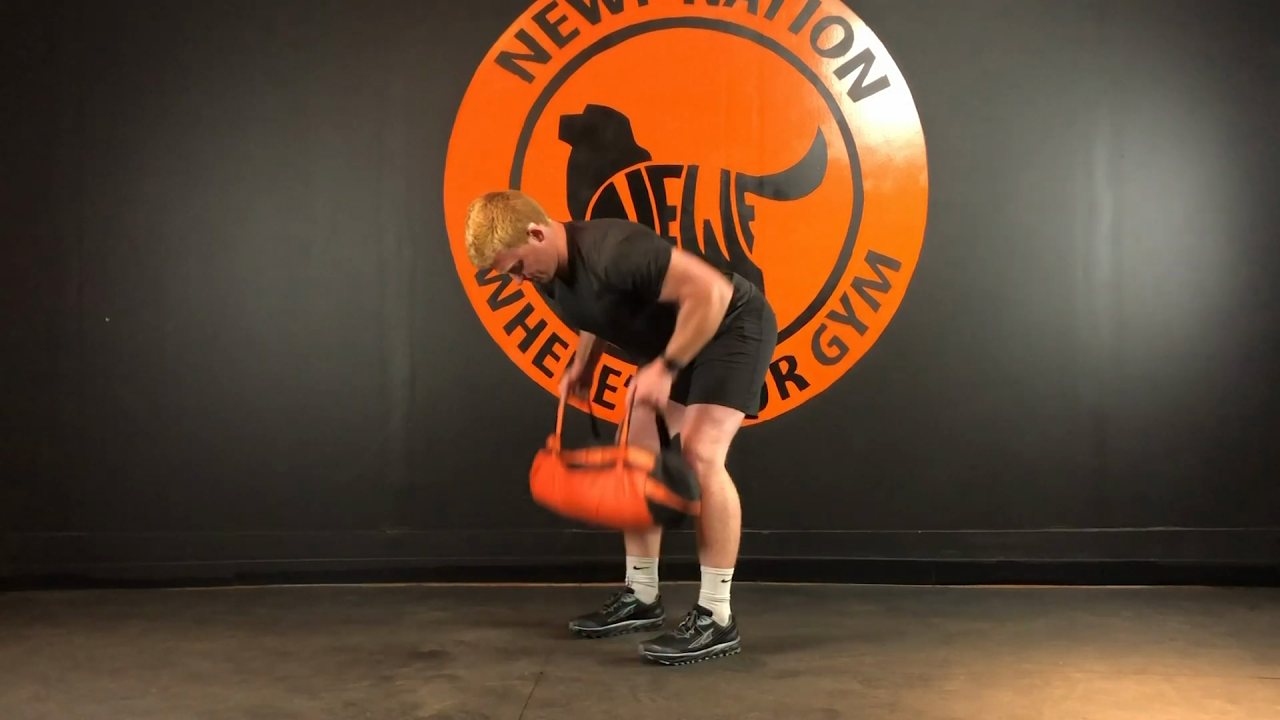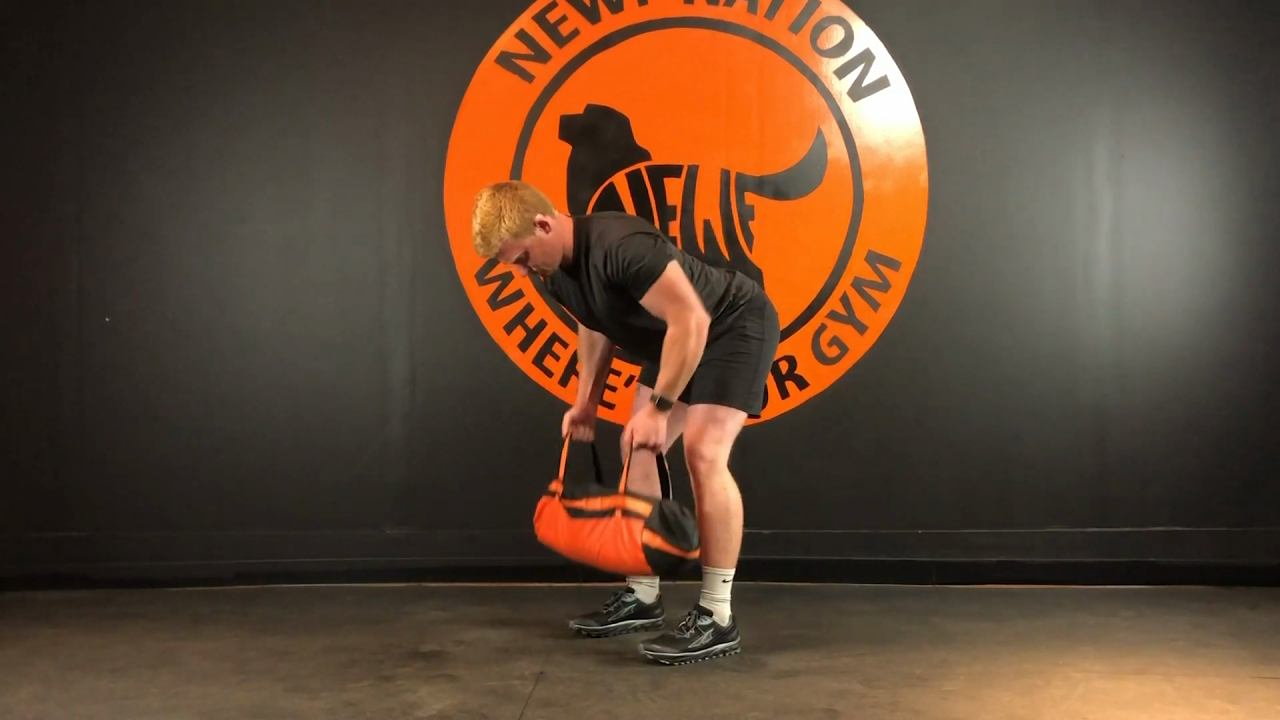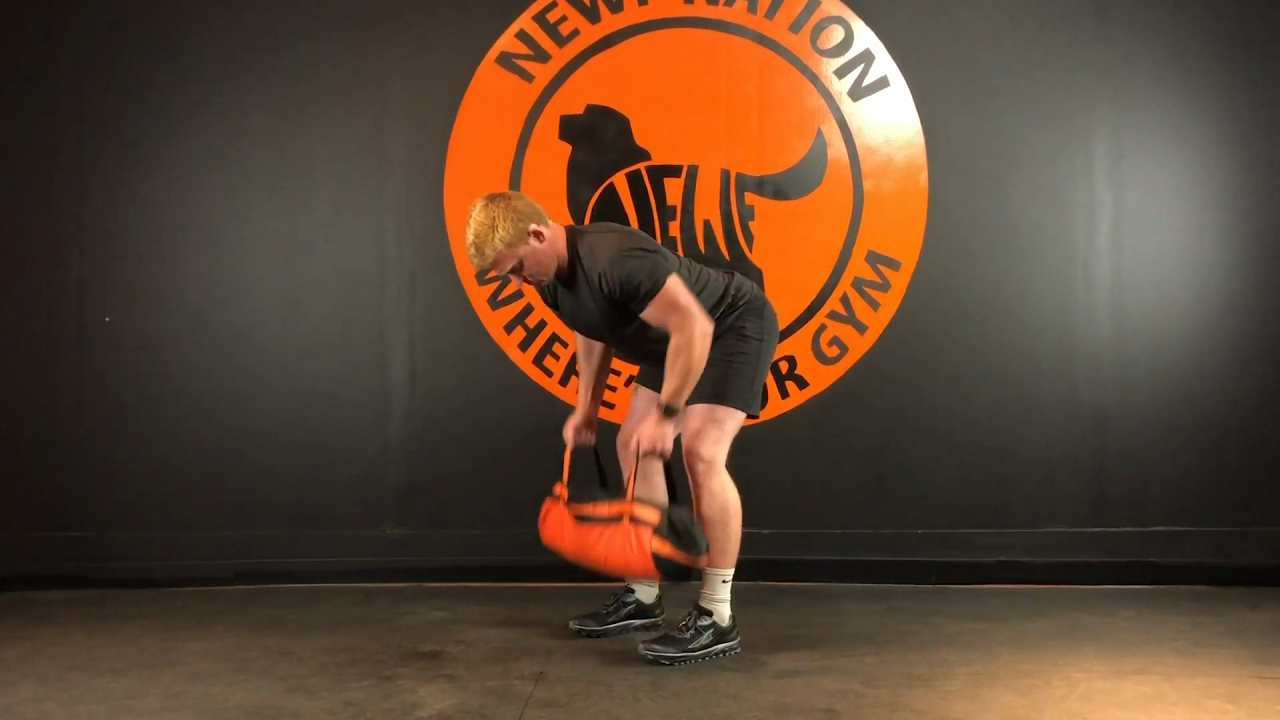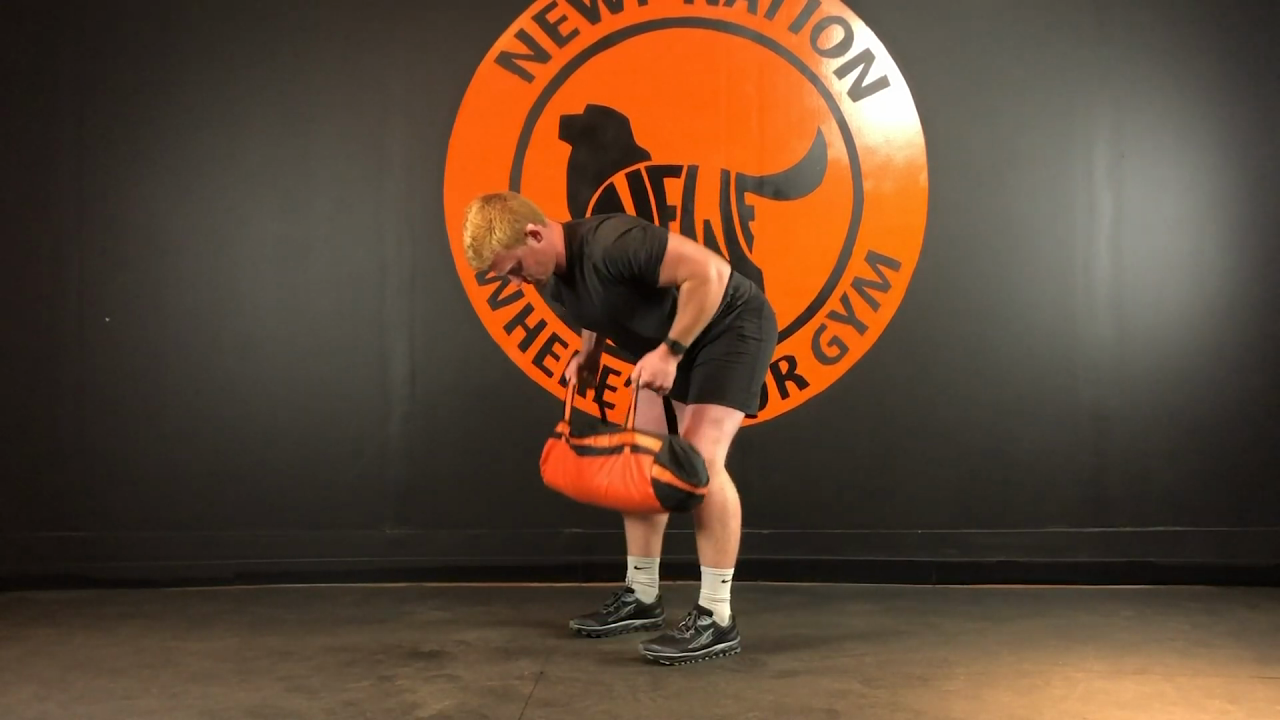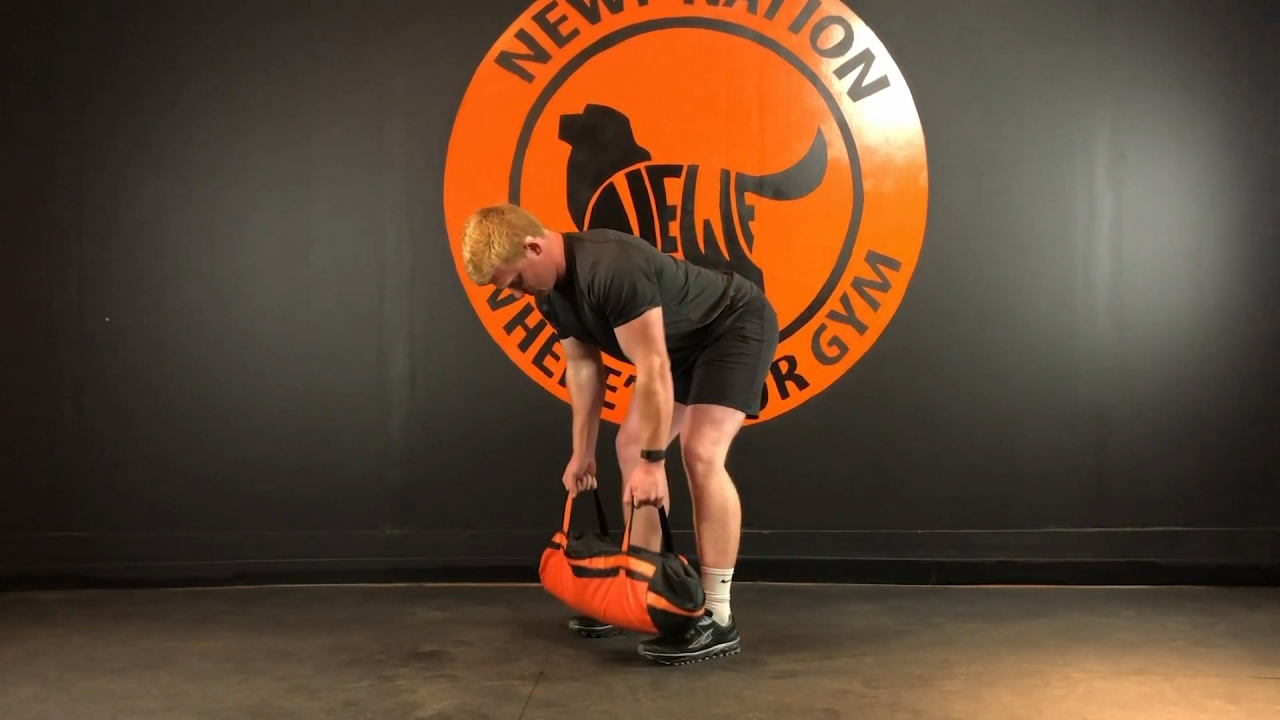
dt=1s
person 1, frame 1
left shoulder: (612, 252)
right shoulder: (552, 272)
left elbow: (712, 293)
left wrist: (666, 369)
right wrist: (582, 366)
left hip: (733, 325)
right hip: (675, 341)
left knee: (701, 454)
right knee: (634, 450)
left ankle: (716, 617)
right ankle: (641, 596)
person 1, frame 2
left shoulder: (620, 245)
right shoulder: (555, 270)
left elbow: (693, 321)
right elbow: (597, 327)
left wrist: (660, 407)
right wrist: (586, 401)
left hip: (734, 325)
right hip: (675, 338)
left knee: (704, 453)
right knee: (638, 448)
left ankle: (716, 618)
right ankle: (642, 596)
person 1, frame 3
left shoulder: (611, 257)
right shoulder: (552, 280)
left elbow: (693, 328)
right elbow: (594, 334)
left wrist: (664, 416)
right wrist: (586, 405)
left hip: (735, 325)
right hip: (673, 343)
left knee: (702, 455)
right knee: (633, 449)
left ankle: (716, 618)
right ankle: (642, 596)
person 1, frame 4
left shoulder: (611, 243)
right shoulder: (553, 274)
left elbow: (711, 273)
left wrist: (670, 353)
right wrist: (588, 353)
left hip: (733, 323)
right hip: (672, 337)
left knee: (702, 455)
left ankle: (717, 617)
right ankle: (642, 596)
person 1, frame 5
left shoulder: (610, 269)
right shoulder: (550, 290)
left elbow: (654, 372)
right elbow: (584, 365)
left wrist: (652, 463)
right wrist: (581, 454)
left hip: (735, 326)
right hip: (683, 340)
left knee: (702, 455)
right knee: (630, 447)
left ankle: (716, 619)
